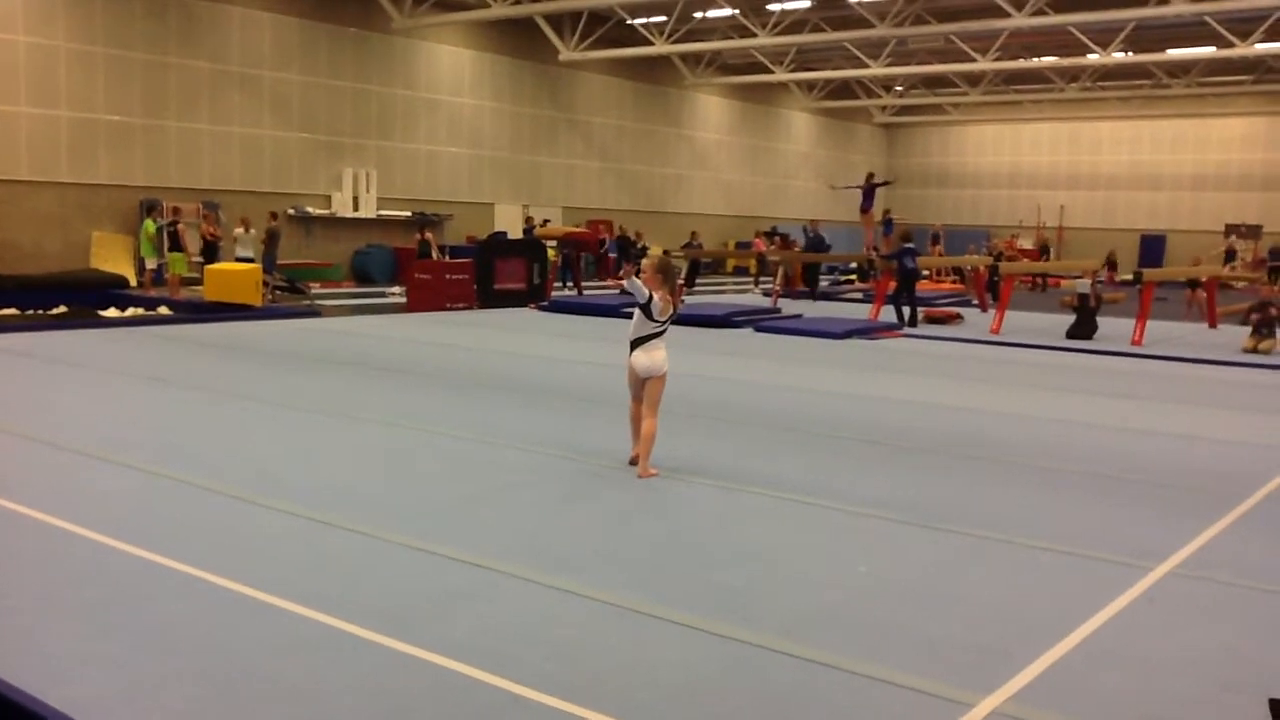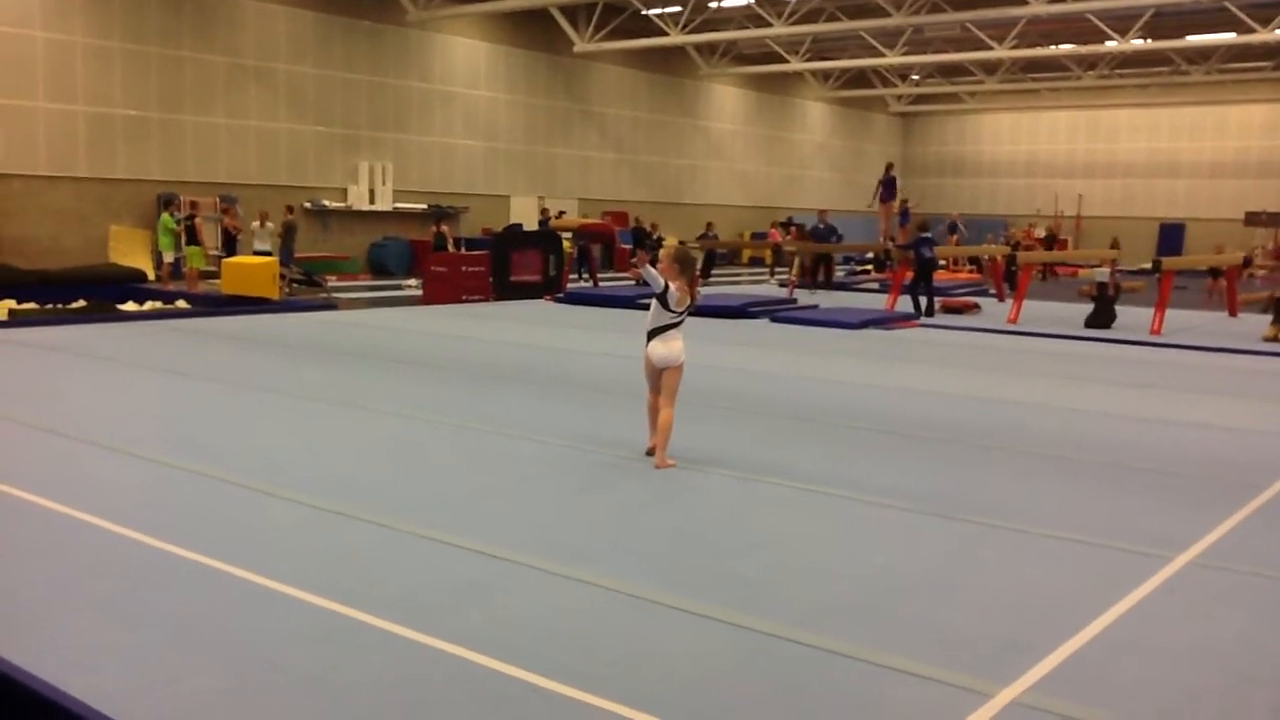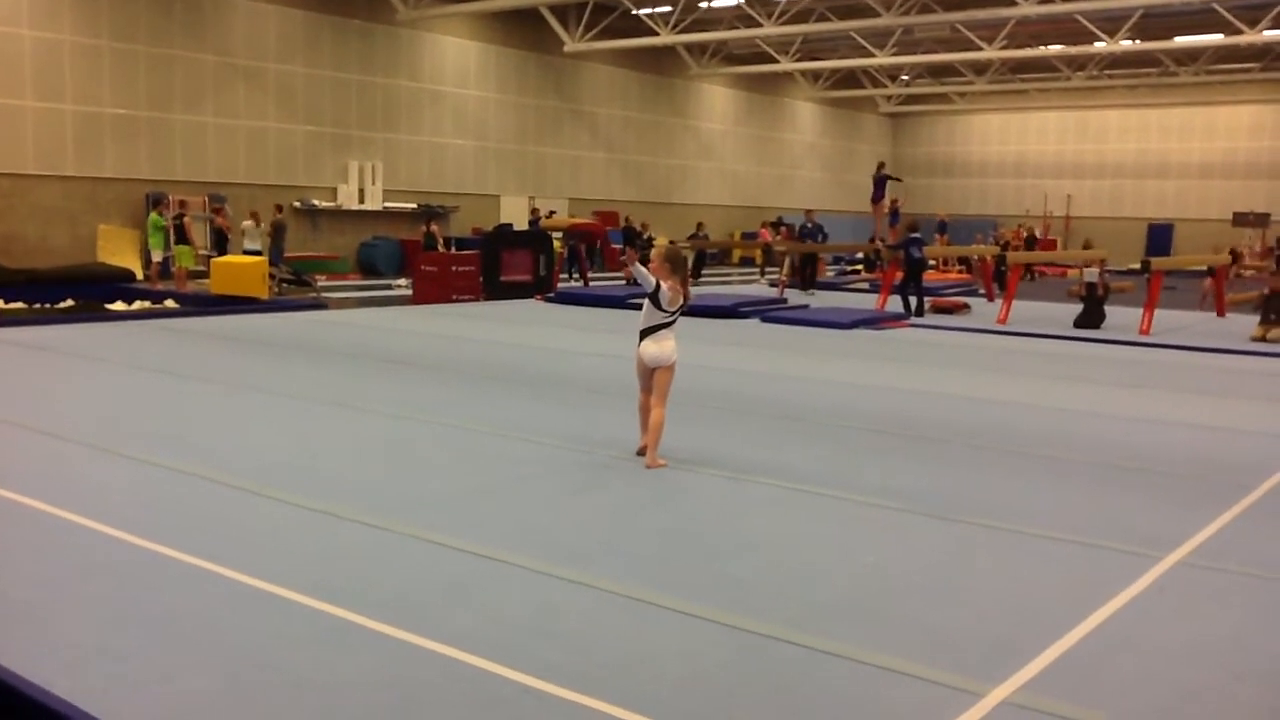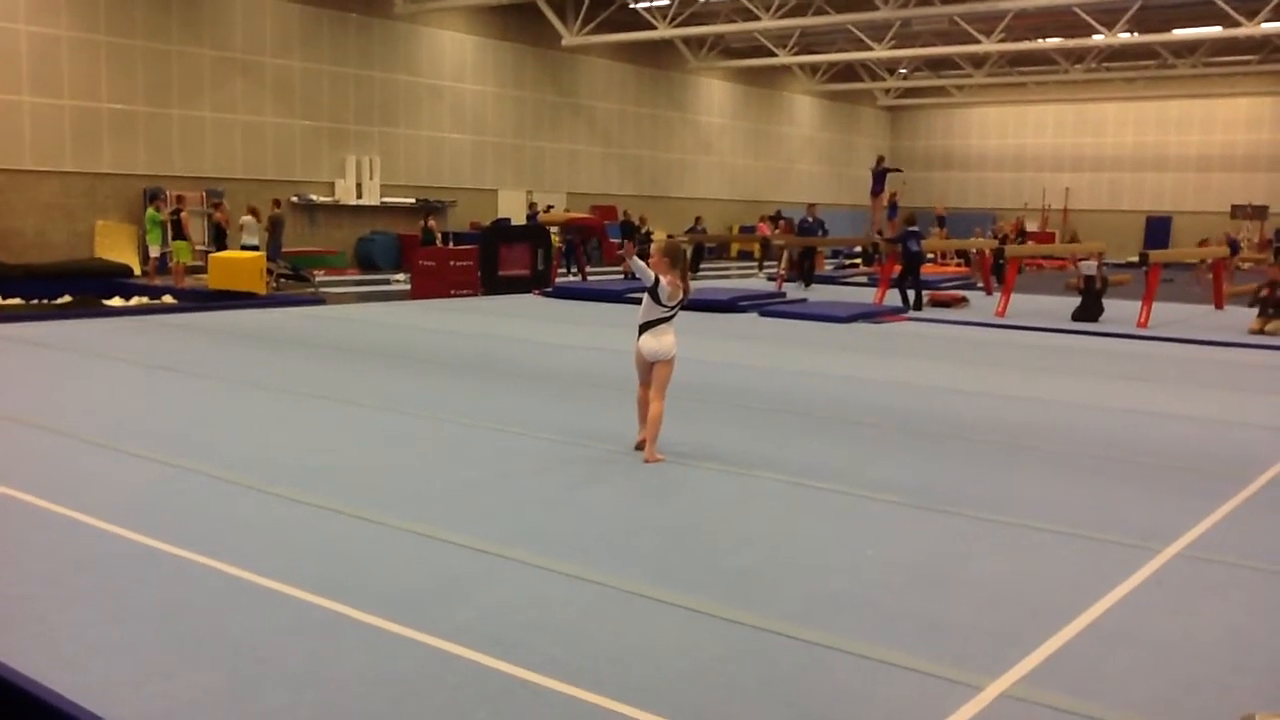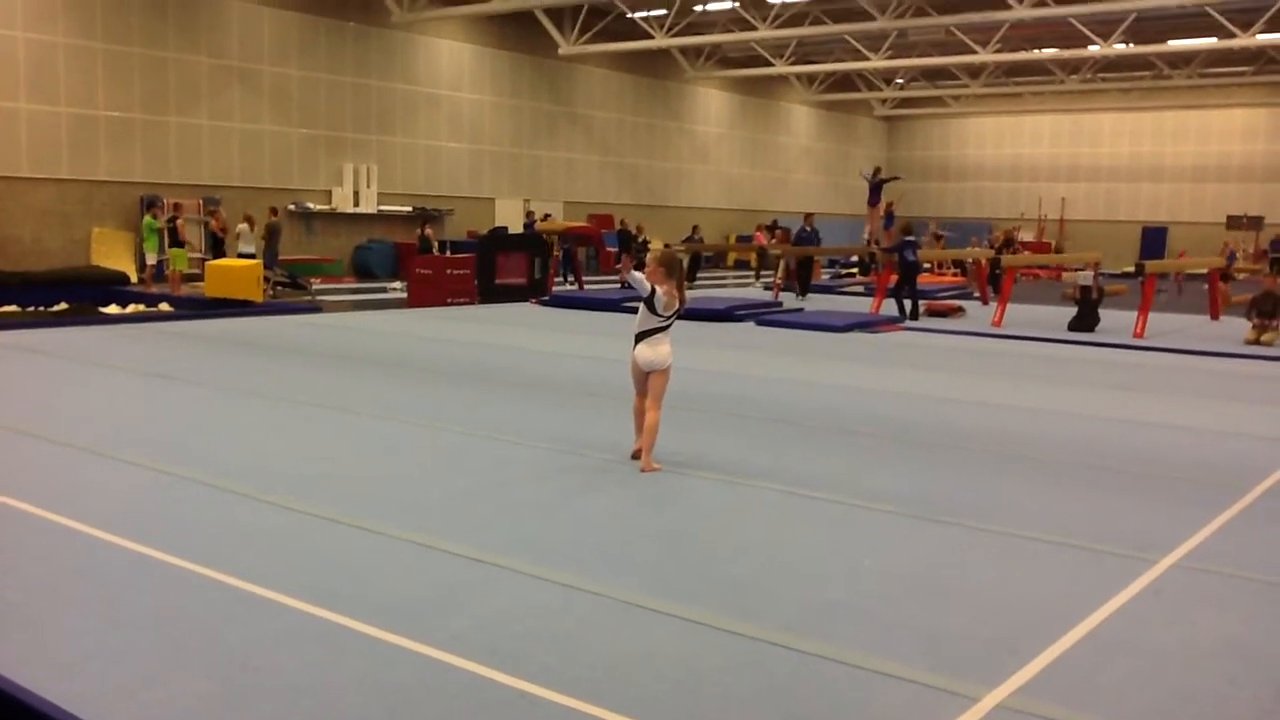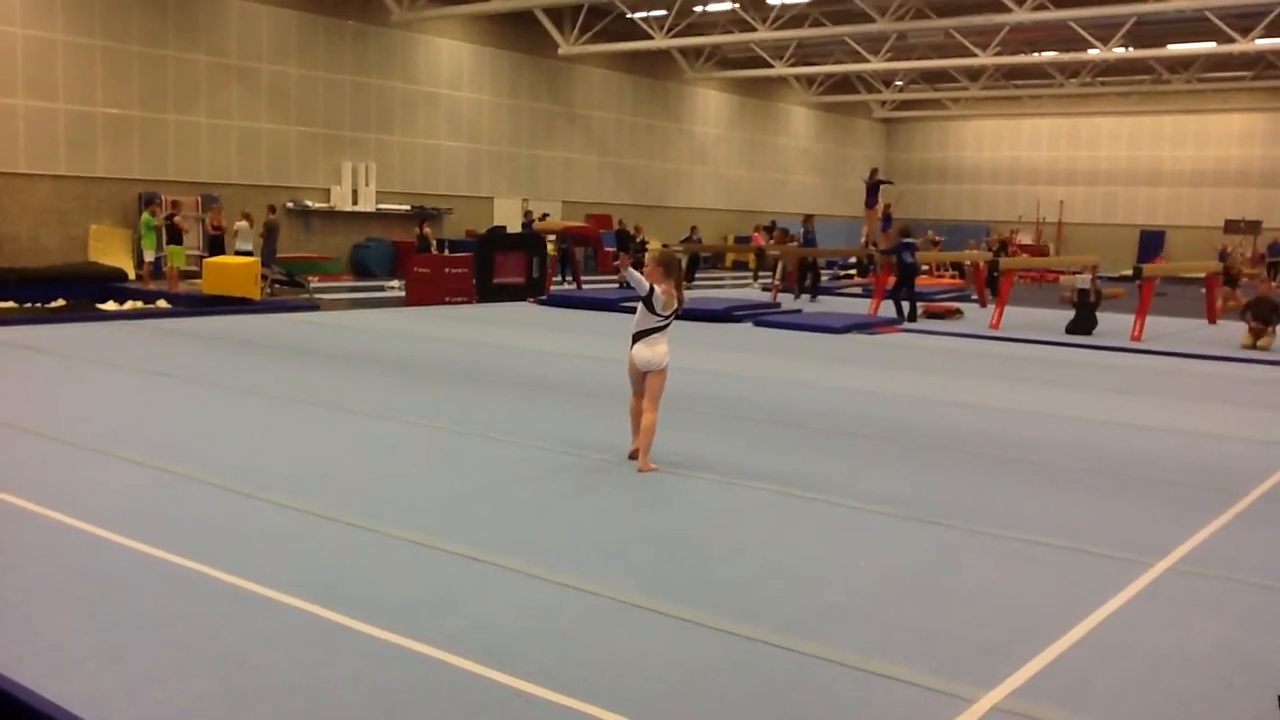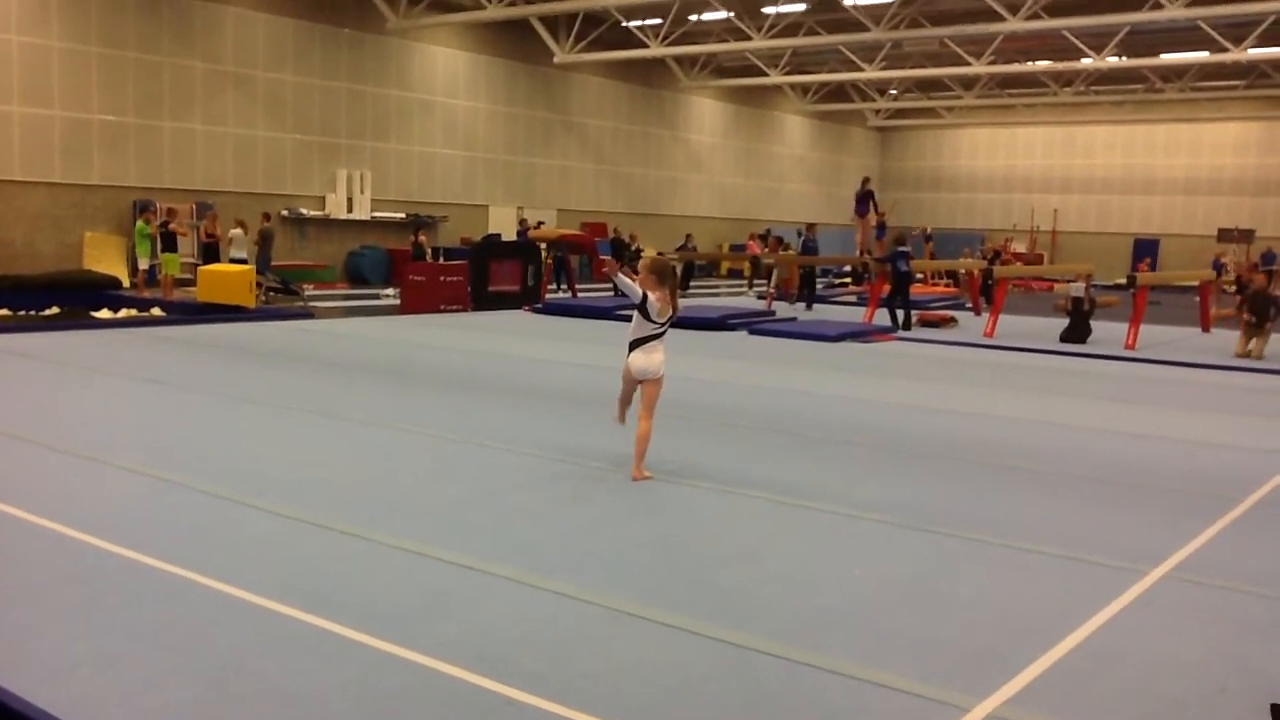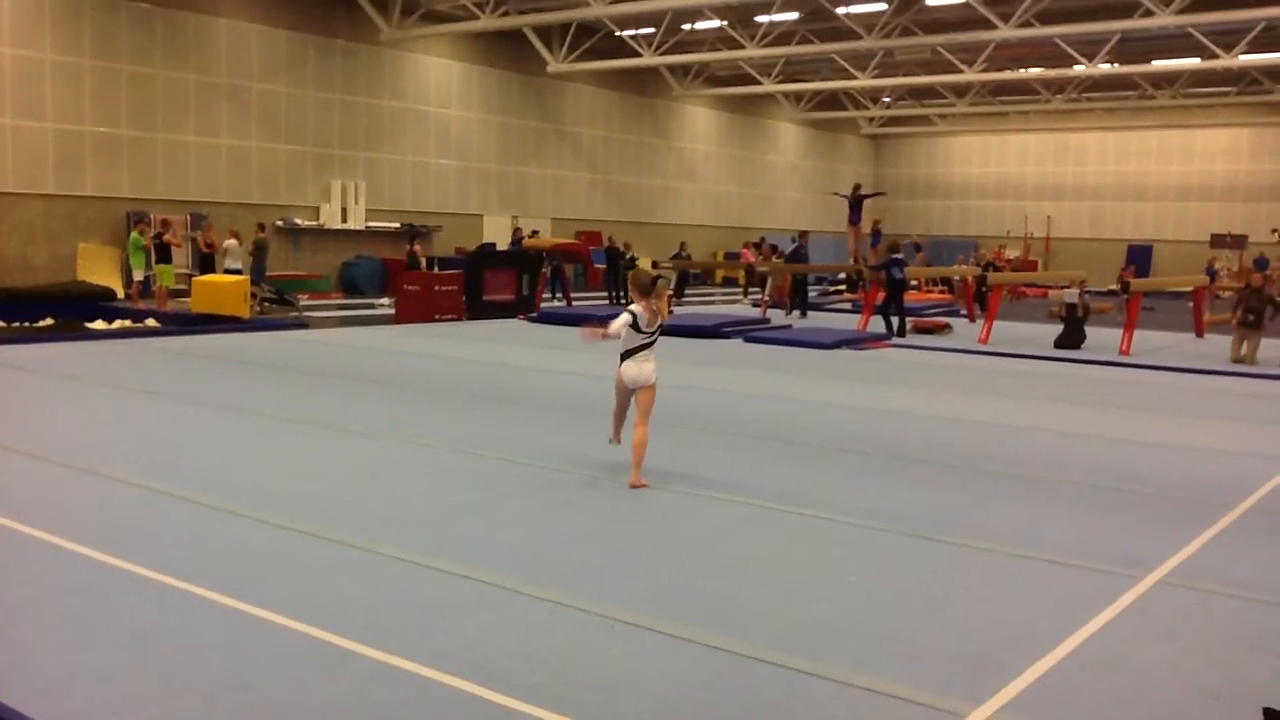
dt=0.4s
person 1, frame 1
left shoulder: (652, 300)
right shoulder: (668, 300)
left elbow: (640, 291)
left wrist: (628, 278)
right wrist: (625, 282)
left hip: (639, 357)
right hip: (659, 360)
left knee: (636, 403)
right knee: (650, 414)
left ankle: (636, 450)
right ankle: (644, 465)
person 1, frame 2
left shoulder: (667, 290)
right shoulder: (687, 292)
left elbow: (656, 281)
left wrist: (644, 267)
right wrist: (644, 271)
left hip: (656, 347)
right hip: (675, 350)
left knee: (654, 394)
right knee: (667, 404)
left ankle: (653, 441)
right ankle: (661, 456)
person 1, frame 3
left shoulder: (660, 289)
right shoulder: (681, 292)
left elbow: (647, 279)
left wrist: (634, 265)
right wrist: (635, 269)
left hip: (648, 347)
right hip: (667, 350)
left knee: (645, 394)
right knee: (659, 404)
left ankle: (645, 440)
right ankle: (652, 455)
person 1, frame 4
left shoulder: (659, 284)
right shoulder: (680, 286)
left elbow: (645, 273)
left wrist: (632, 258)
right wrist: (633, 261)
left hip: (647, 342)
right hip: (667, 344)
left knee: (644, 387)
right knee: (657, 398)
left ankle: (642, 434)
right ankle: (650, 450)
person 1, frame 5
left shoulder: (655, 294)
right shoulder: (676, 296)
left elbow: (641, 284)
left wrist: (628, 272)
right wrist: (631, 273)
left hip: (643, 352)
right hip: (662, 354)
left knee: (640, 397)
right knee: (654, 407)
left ankle: (639, 441)
right ankle: (646, 459)
person 1, frame 6
left shoulder: (652, 293)
right shoulder: (675, 296)
left elbow: (640, 283)
left wrist: (627, 270)
right wrist: (628, 272)
left hip: (640, 351)
right hip: (659, 355)
left knee: (637, 397)
right knee: (651, 408)
left ankle: (635, 442)
right ankle: (643, 459)
person 1, frame 7
left shoulder: (646, 299)
right shoulder: (670, 302)
left elbow: (633, 290)
left wrist: (617, 276)
right wrist: (625, 277)
left hip: (636, 359)
right hip: (656, 363)
left knee: (626, 394)
right knee: (646, 416)
left ankle: (621, 416)
right ankle: (638, 468)
person 1, frame 8
left shoulder: (633, 312)
right shoulder: (659, 312)
left elbow: (621, 324)
left wrist: (605, 331)
left hip: (628, 370)
right hip: (648, 372)
left knee: (620, 409)
right knee: (641, 424)
left ankle: (615, 435)
right ankle: (636, 475)
